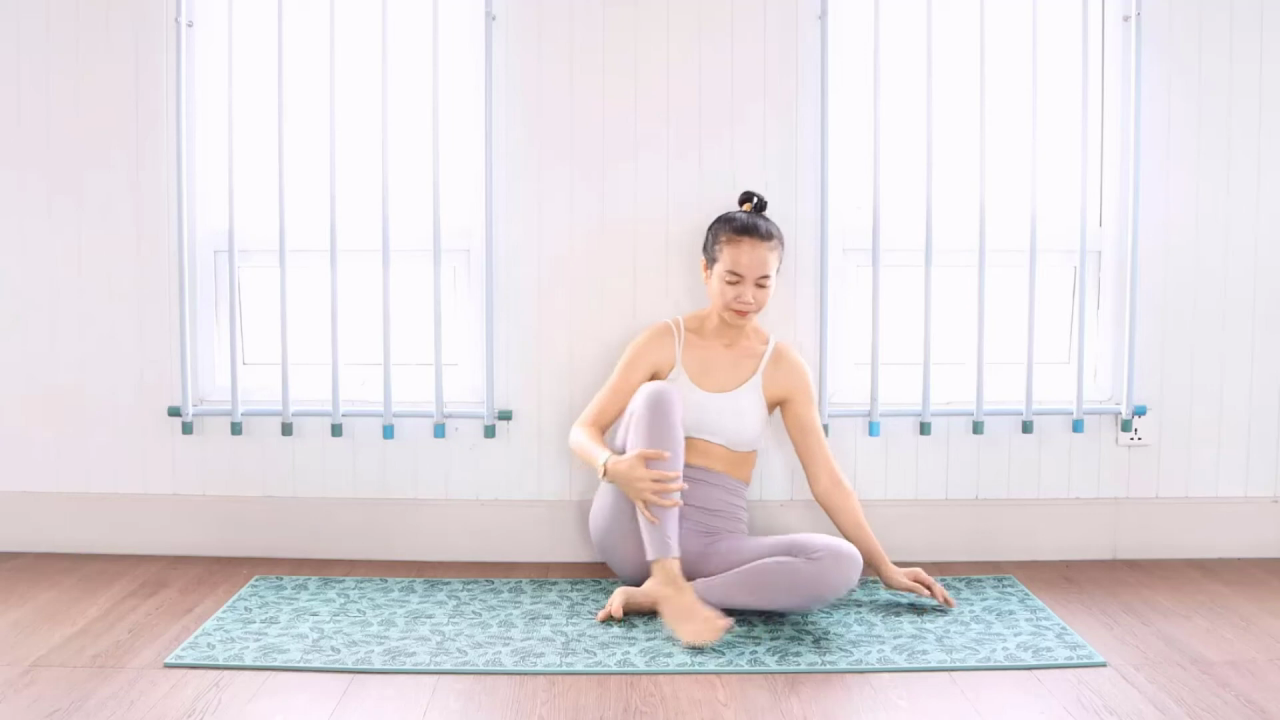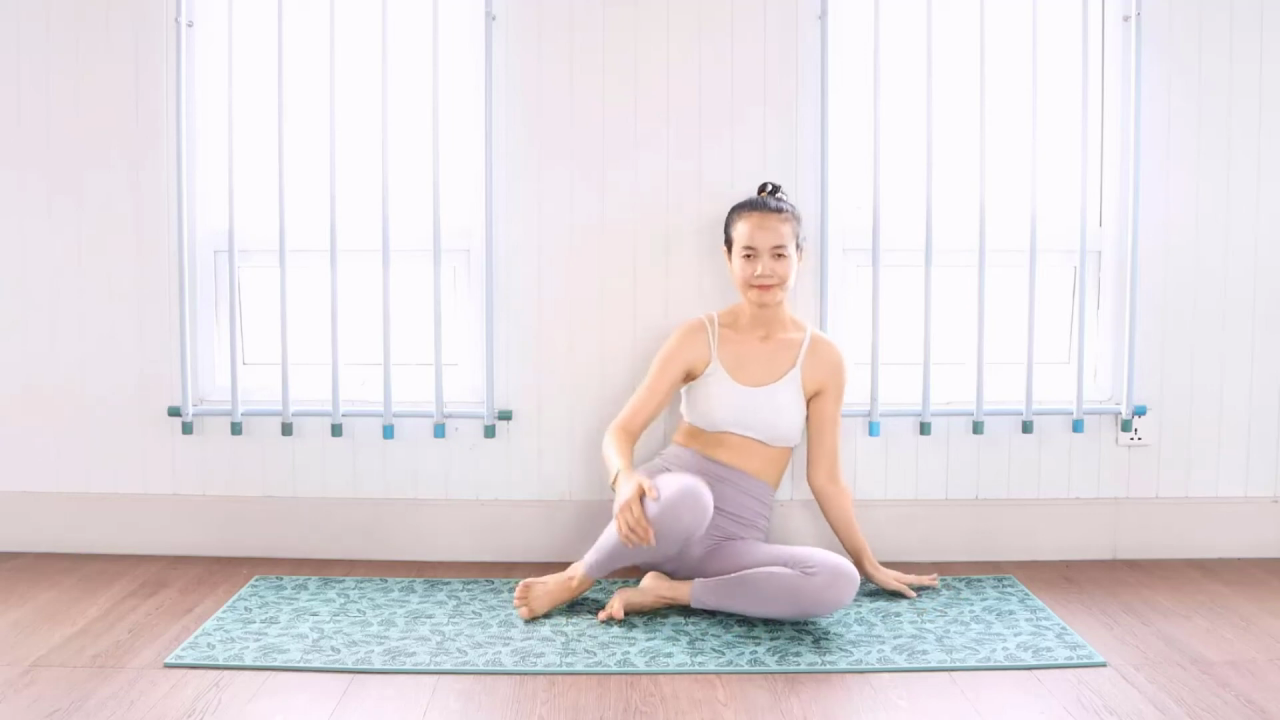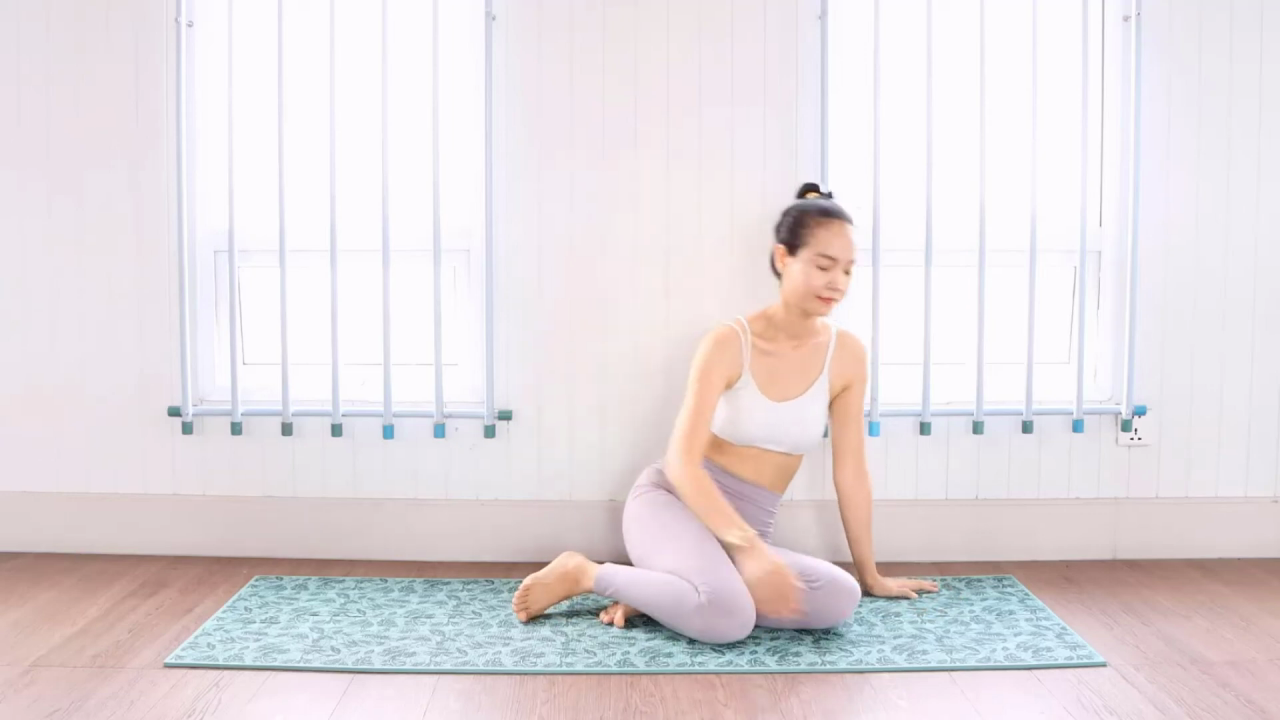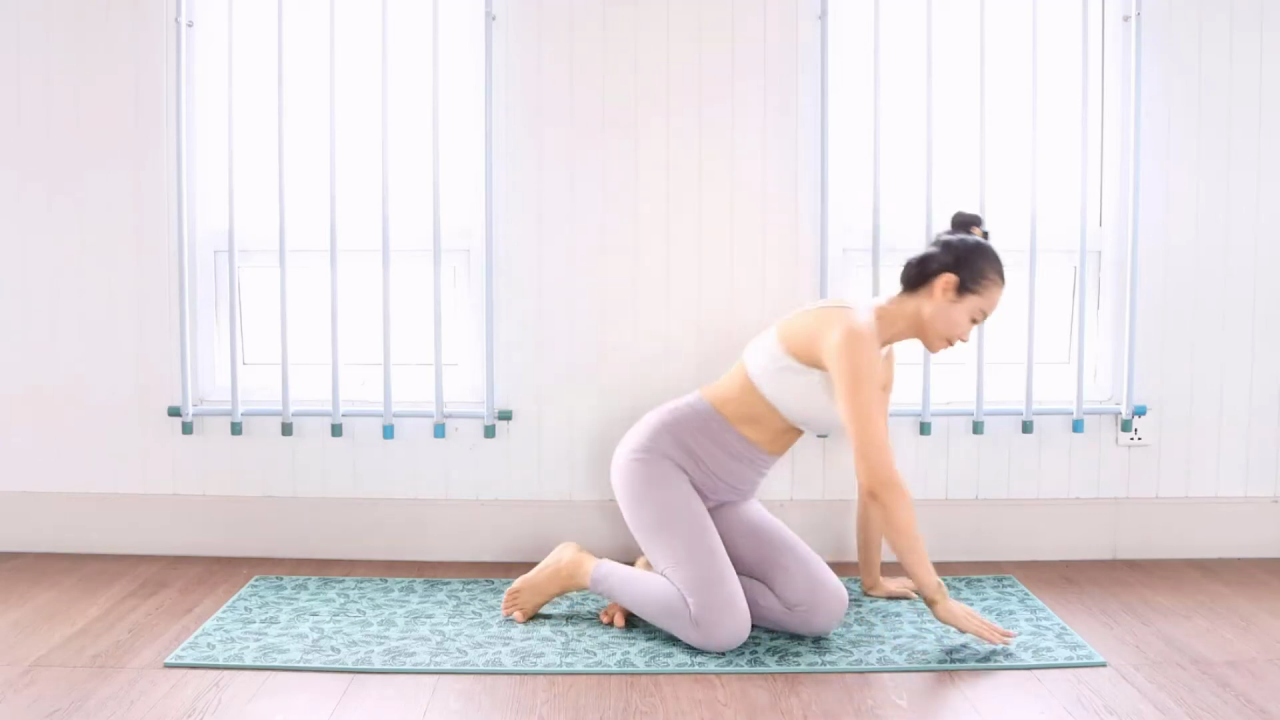
dt=0.5s
person 1, frame 1
left shoulder: (784, 368)
right shoulder: (661, 342)
left elbow: (827, 481)
right elbow: (583, 430)
left wrist: (885, 568)
right wrist: (615, 466)
left hip: (714, 541)
right hip: (635, 525)
left knee: (843, 564)
right knee: (657, 398)
left ankle: (665, 591)
right ankle: (674, 589)
person 1, frame 2
left shoulder: (821, 359)
right shoulder: (697, 338)
left elbow: (826, 479)
right elbow: (620, 432)
left wrist: (870, 565)
right wrist: (625, 479)
left hip: (732, 543)
right hip: (672, 513)
left knee: (839, 582)
right knee: (688, 496)
left ankle: (667, 592)
right ankle: (575, 580)
person 1, frame 3
left shoulder: (847, 356)
right shoulder: (729, 344)
left elbow: (851, 474)
right elbow: (680, 462)
left wrist: (869, 575)
right wrist: (749, 550)
left hip: (745, 527)
right hip: (669, 502)
left knee: (838, 597)
right knee: (727, 617)
left ankle: (653, 588)
right ankle: (585, 574)
person 1, frame 4
left shoulder: (882, 356)
right shoulder: (850, 332)
left elbow: (876, 481)
right elbow: (880, 485)
left wrist: (872, 576)
right wrist: (938, 597)
left hip: (726, 494)
right hip: (657, 461)
left knee: (825, 610)
right knee: (723, 630)
left ankle: (670, 577)
right ankle: (580, 568)
